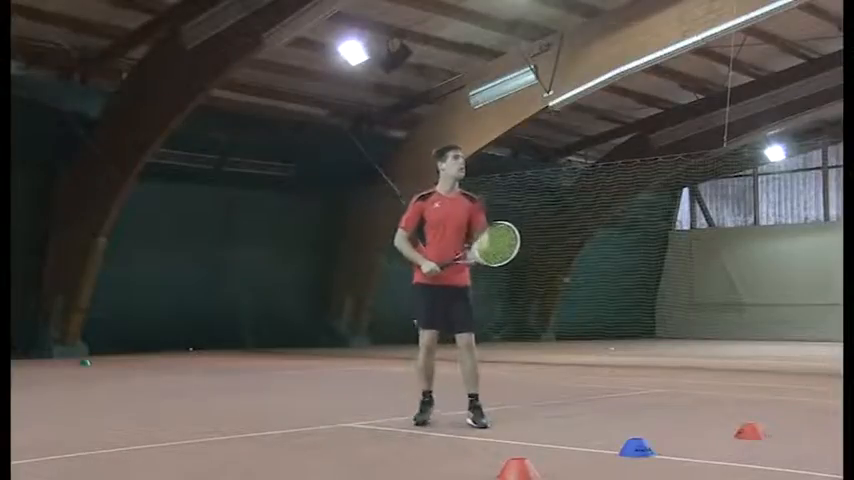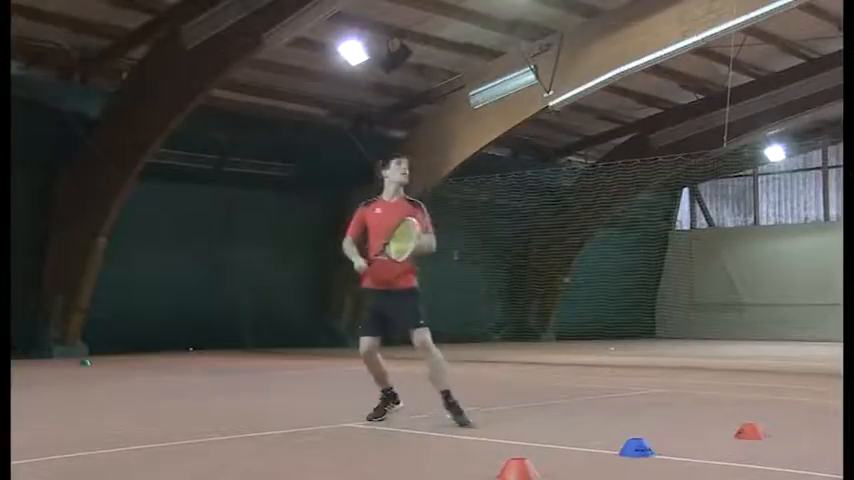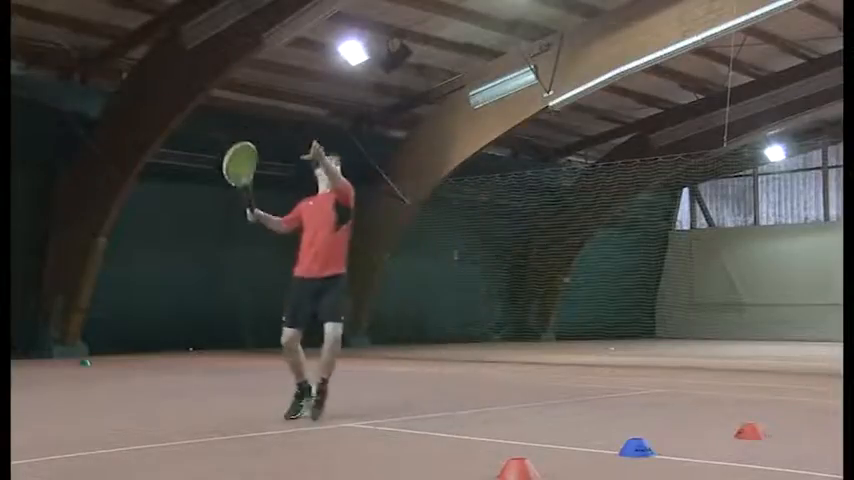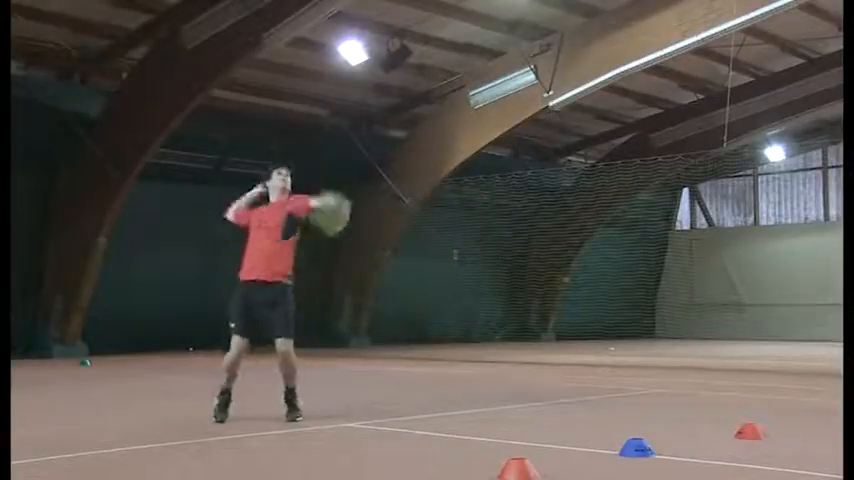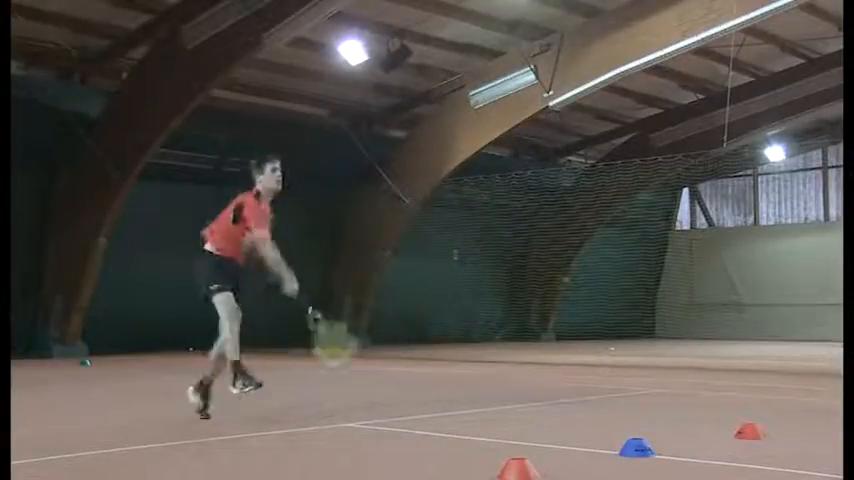
dt=0.4s
person 1, frame 1
left shoulder: (471, 202)
right shoulder: (422, 201)
left elbow: (479, 238)
right elbow: (400, 239)
right wrist: (423, 262)
left hip: (458, 284)
right hip: (428, 283)
left knee: (467, 344)
right knee: (427, 343)
left ankle: (474, 406)
right ankle: (426, 401)
person 1, frame 2
left shoulder: (415, 207)
right shoulder: (367, 208)
left elbow: (430, 244)
right elbow: (348, 242)
right wrist: (356, 259)
left hip: (404, 288)
right hip: (374, 288)
left knee: (424, 343)
right knee: (367, 350)
left ankle: (449, 402)
right ankle: (389, 397)
person 1, frame 3
left shoulder: (343, 194)
right shoulder: (306, 204)
left elbow: (337, 178)
right elbow: (282, 226)
left wrist: (322, 158)
right wrist: (259, 215)
left hip: (332, 278)
right hip: (303, 278)
left knee: (333, 335)
right knee: (288, 340)
left ankle: (322, 390)
right ankle: (302, 390)
person 1, frame 4
left shoulder: (294, 204)
right shoulder: (257, 212)
left elbow: (315, 202)
right elbow: (231, 214)
left wrist: (325, 202)
right wrist: (253, 194)
left hip: (278, 287)
right hip: (248, 286)
left knee: (285, 351)
right knee: (238, 351)
left ankle: (291, 400)
right ankle: (224, 397)
person 1, frame 5
left shoulder: (265, 208)
right shoulder: (251, 203)
right elbow: (264, 245)
right wrist: (286, 276)
left hip: (231, 265)
right hip: (217, 259)
left knee: (231, 322)
right knee: (229, 310)
left ankle: (202, 389)
right ankle: (238, 374)
